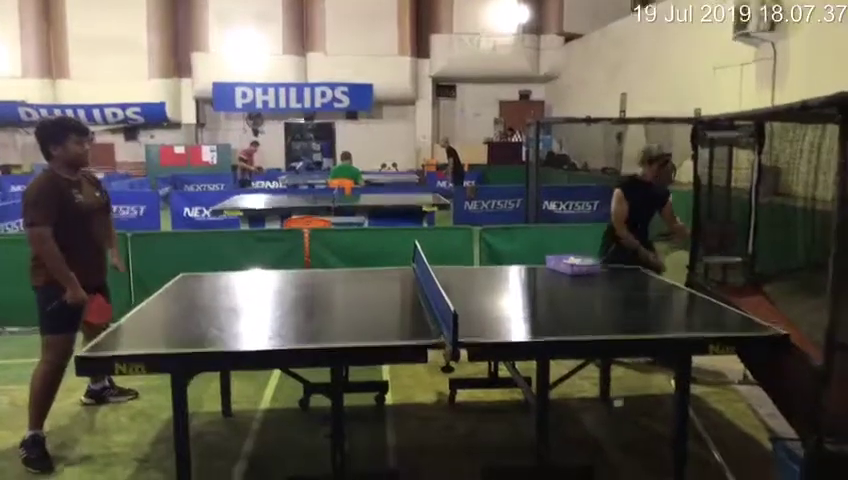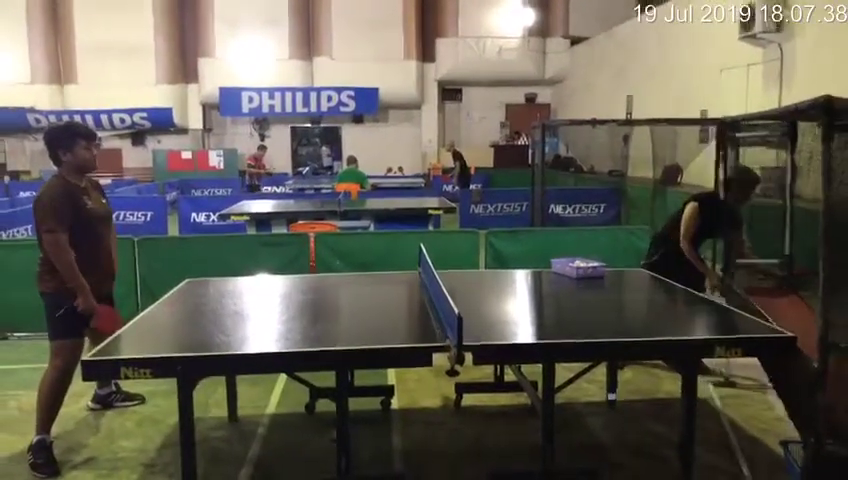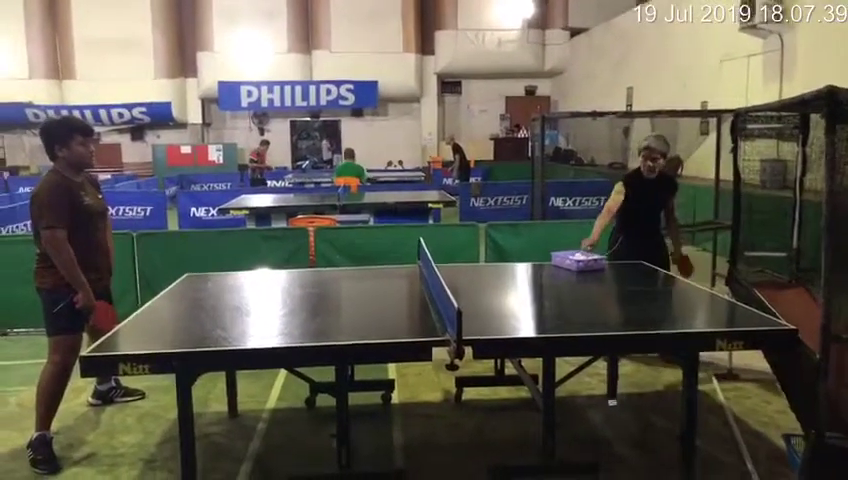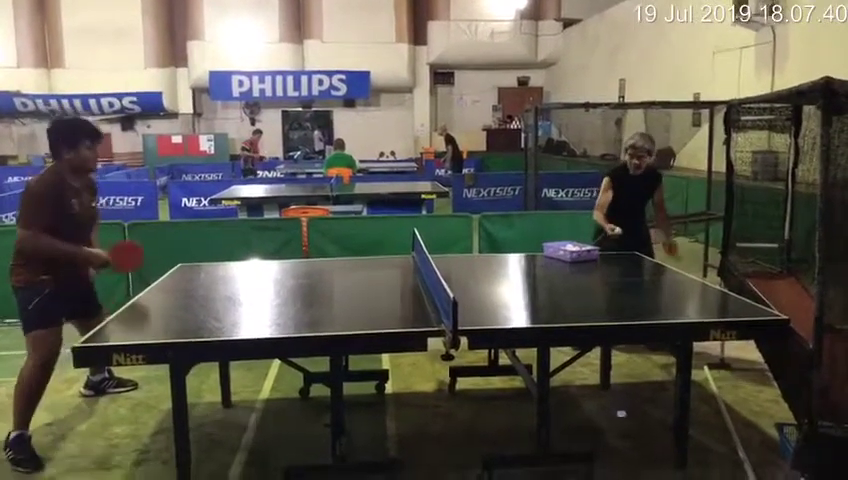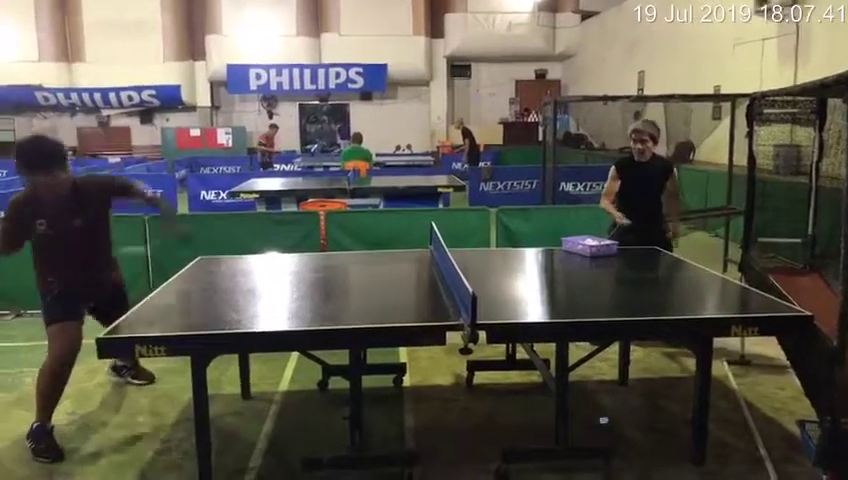
dt=1s
person 1, frame 1
left shoulder: (90, 180)
right shoulder: (43, 188)
left elbow: (104, 219)
right elbow: (41, 241)
left wrist: (113, 251)
right wrist: (70, 284)
left hip: (93, 278)
right hip: (60, 285)
left knee: (99, 334)
right knee: (55, 356)
left ankle: (98, 386)
right ankle: (33, 437)
person 1, frame 2
left shoulder: (93, 187)
right shoulder: (54, 194)
right elbow: (57, 248)
left wrist: (109, 272)
right wrist: (82, 292)
left hip: (98, 285)
right hip: (67, 291)
left knee: (105, 339)
right knee: (63, 361)
left ankle: (105, 392)
right ankle: (40, 442)
person 1, frame 3
left shoulder: (89, 182)
right shoulder: (51, 189)
right elbow: (54, 243)
left wrist: (106, 269)
right wrist: (81, 289)
left hip: (96, 280)
right hip: (64, 287)
left knee: (105, 335)
right knee: (62, 357)
left ankle: (105, 387)
right ankle: (40, 438)
person 1, frame 4
left shoulder: (87, 184)
right shoulder: (43, 188)
right elbow: (28, 239)
left wrist: (93, 254)
right wrist: (83, 254)
left hip: (72, 275)
right hip: (38, 280)
left knee: (96, 328)
right knee: (43, 354)
left ankle: (98, 378)
right ankle: (17, 437)
person 1, frame 5
left shoulder: (94, 187)
left elbow: (131, 189)
left wrist: (167, 212)
left hip: (103, 277)
right hip: (58, 285)
right knee: (62, 352)
left ankle: (124, 364)
right ankle: (40, 428)
person 2, frame 1
left shoulder: (661, 193)
right shoulder: (623, 190)
left elbow: (674, 224)
right elbow: (620, 229)
right wrist: (646, 254)
left hip: (642, 248)
right hip: (616, 248)
person 2, frame 2
left shoulder: (733, 215)
right shoulder: (699, 203)
left elbow: (739, 248)
right elbow: (685, 242)
right wrist: (709, 273)
left hip: (689, 256)
right hip: (665, 251)
person 2, frame 3
left shoulder: (669, 184)
right shoulder: (626, 183)
left elbow: (670, 218)
right elbow: (608, 212)
left wrist: (677, 248)
right wrist: (594, 236)
left hip: (654, 243)
right hip: (625, 242)
person 2, frame 4
left shoulder: (655, 177)
right shoulder: (612, 177)
left elbow: (659, 210)
right elbow: (598, 212)
left wrist: (667, 237)
right wrist: (606, 226)
left hip: (638, 234)
right hip: (612, 236)
person 2, frame 5
left shoulder: (666, 167)
right shoulder: (620, 167)
left elbow: (673, 200)
right elbow: (605, 199)
left wrist: (674, 223)
right wrist: (615, 214)
left hip: (655, 230)
right hip: (625, 230)
